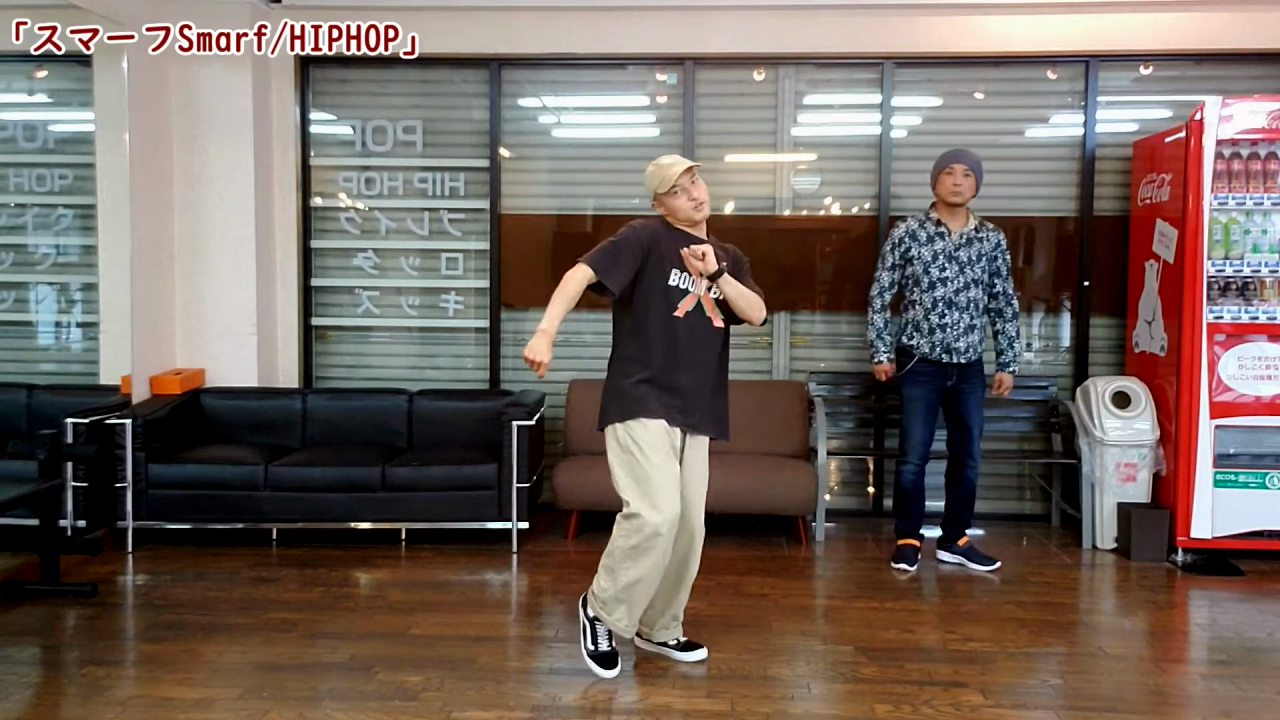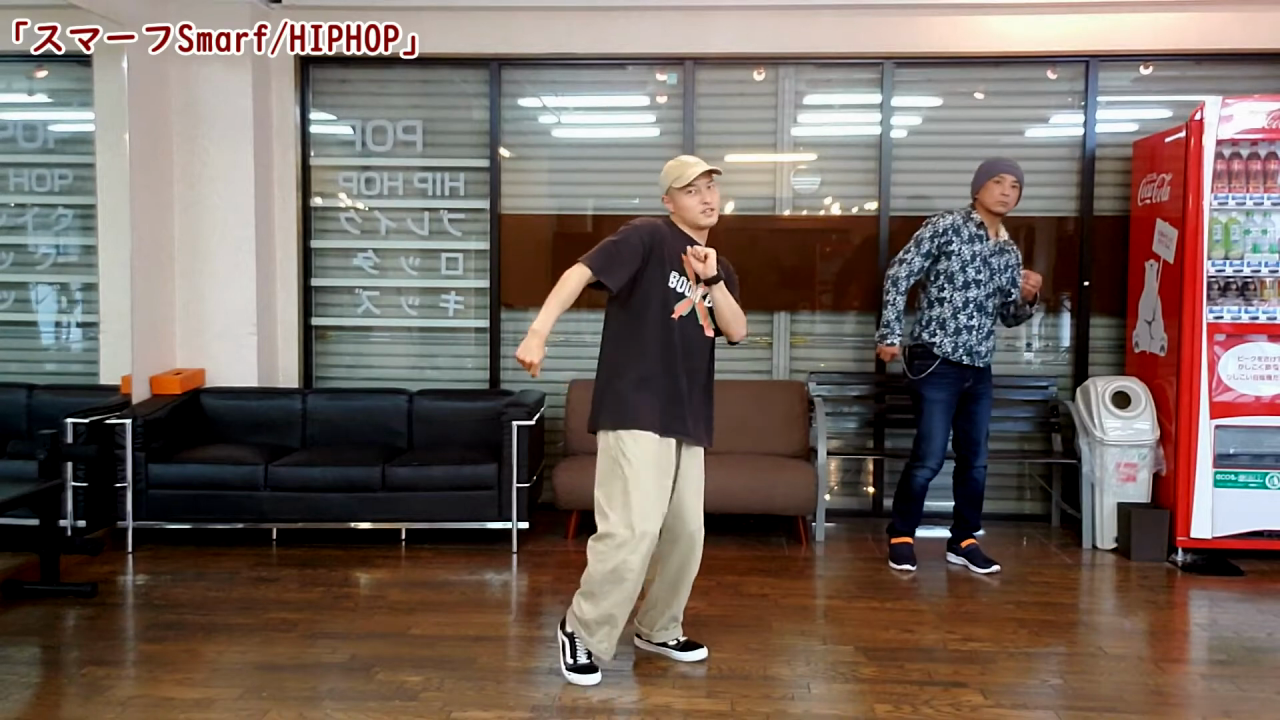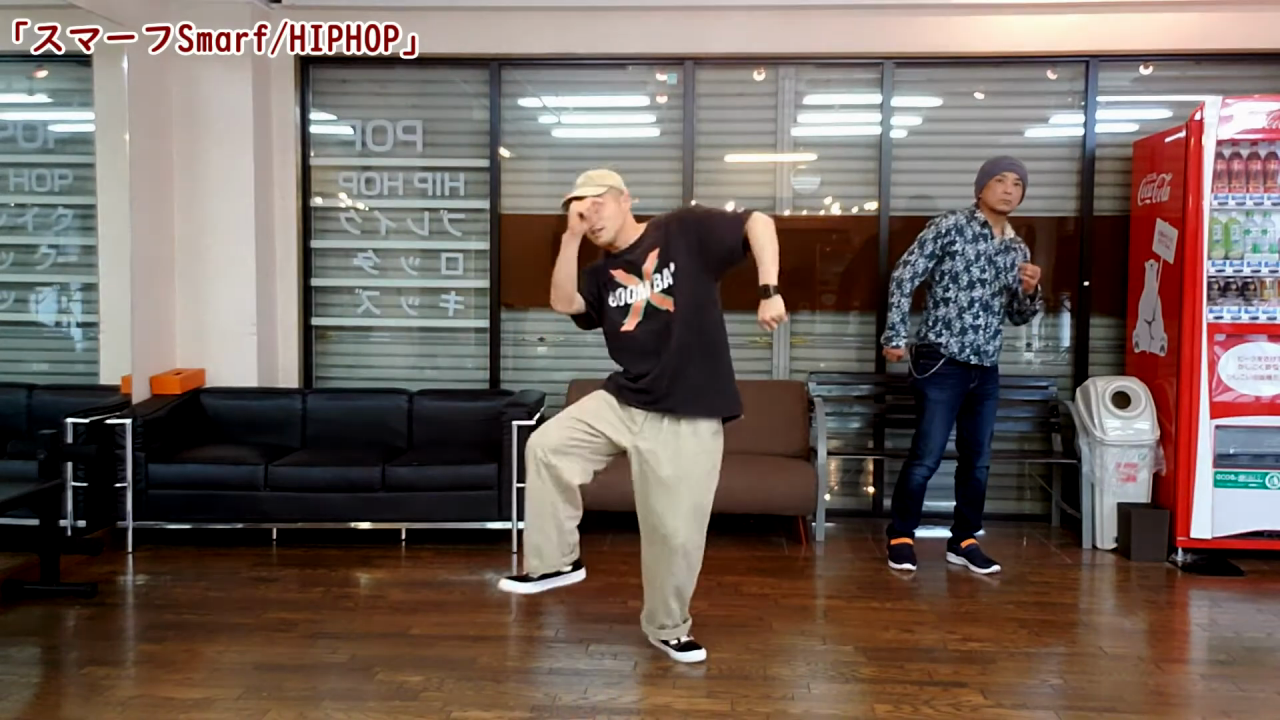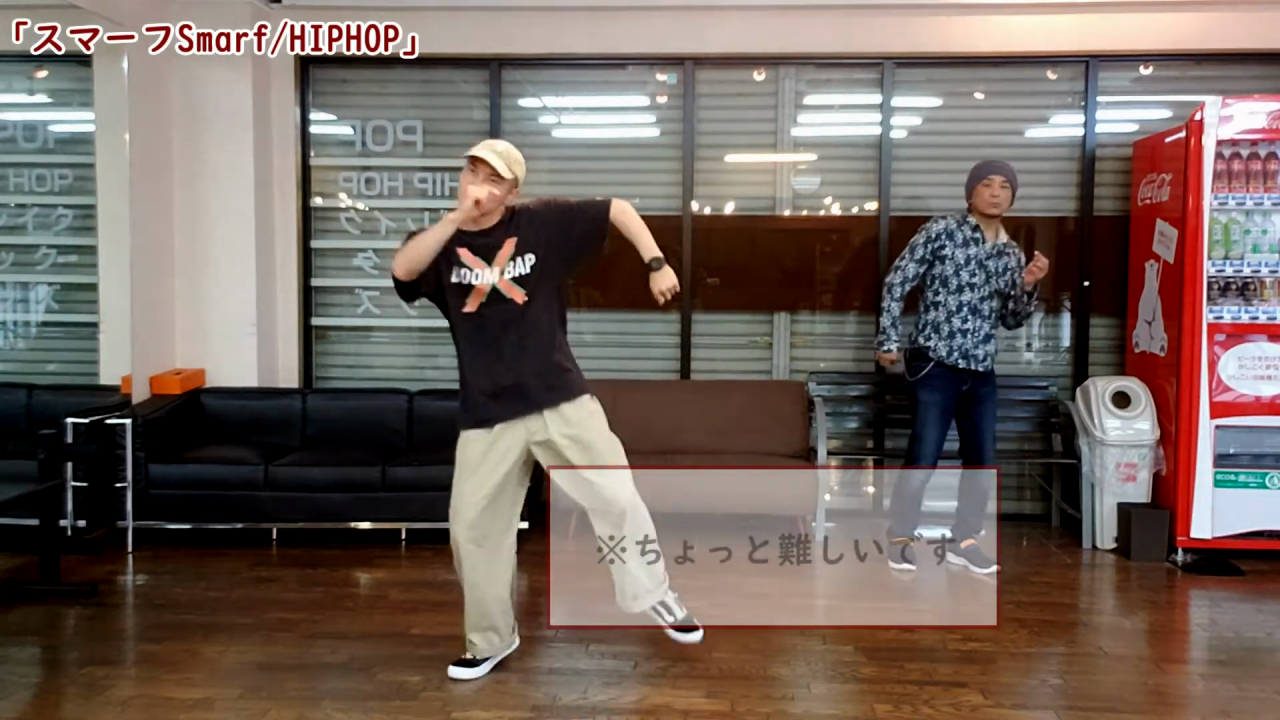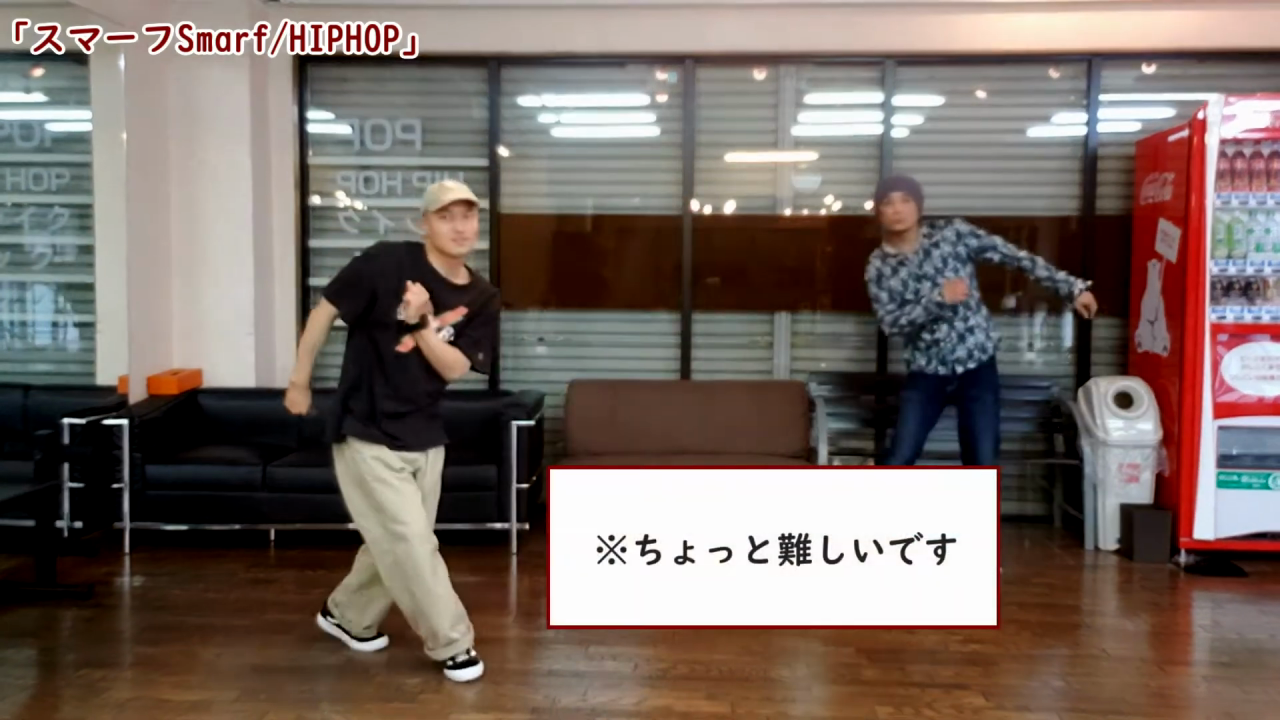
dt=0.7s
person 1, frame 1
left shoulder: (730, 258)
right shoulder: (644, 238)
left elbow: (757, 314)
right elbow: (581, 274)
left wrist: (714, 274)
right wrist: (545, 333)
left hip: (695, 413)
right hip: (640, 404)
left knee: (688, 526)
right knee: (654, 515)
left ankle: (659, 628)
right ankle: (602, 611)
person 1, frame 2
left shoulder: (720, 268)
right shoulder: (647, 236)
left elbow: (737, 331)
right elbow: (579, 272)
left wrist: (712, 278)
right wrist: (538, 333)
left hip: (686, 420)
right hip: (632, 411)
left knee: (686, 533)
right knee: (632, 530)
left ankle: (658, 629)
right ankle: (581, 631)
person 1, frame 3
left shoulder: (685, 228)
right shoulder: (603, 273)
left elbow: (759, 223)
right elbow: (562, 303)
left wrist: (769, 291)
right wrist: (571, 239)
left hip: (692, 409)
right hip: (623, 399)
left knee: (676, 528)
right knee: (546, 449)
left ankle: (667, 627)
right ankle: (555, 561)
person 1, frame 4
left shoulder: (541, 221)
right shoulder: (438, 243)
left elbow: (616, 210)
right elbow: (401, 269)
left wrist: (655, 263)
right wrist: (457, 217)
left hip: (558, 398)
right hip: (487, 413)
left knee: (615, 499)
right knee: (473, 530)
left ankle: (654, 595)
right ankle: (490, 640)
person 1, frame 5
left shoulder: (483, 299)
right shoulder: (386, 262)
left elbow: (453, 368)
right elbow: (326, 309)
left wrist: (421, 323)
right wrist: (299, 377)
left hip: (425, 435)
right hip: (368, 432)
left knee: (402, 544)
right knee: (408, 539)
left ankle: (346, 617)
right ankle: (453, 644)
person 2, frame 1
left shoulder: (992, 240)
right shoulder: (907, 232)
left elbow: (1004, 305)
right elbow: (880, 294)
left wrist: (1007, 362)
right wrist: (881, 352)
left hip: (969, 366)
right hip: (919, 363)
left knee: (967, 456)
right knee: (913, 456)
left ankle: (954, 538)
right ankle: (907, 538)
person 2, frame 2
left shoulder: (1010, 252)
right shoulder: (946, 226)
left elbow: (1010, 314)
right elbow: (899, 276)
left wrist: (1027, 297)
right wrist: (890, 334)
left hip: (979, 369)
right hip: (935, 363)
left knee: (975, 460)
right knee: (929, 457)
left ankle: (963, 540)
right ankle: (901, 534)
person 2, frame 3
left shoulder: (1018, 250)
right shoulder: (950, 226)
left elbow: (1018, 316)
right elbow: (904, 276)
left wrist: (1030, 292)
right wrist: (896, 335)
left hip: (986, 369)
right hip: (941, 363)
left knee: (977, 460)
right knee: (926, 456)
left ankle: (963, 540)
right ankle: (900, 536)
person 2, frame 4
left shoulder: (1012, 254)
right shoulder: (942, 231)
left elbow: (1011, 320)
right elbow: (897, 282)
left wrist: (1029, 287)
right wrist: (888, 340)
left hip: (981, 370)
right hip: (935, 365)
left knee: (982, 460)
right knee: (923, 457)
left ankle: (963, 539)
right ankle: (900, 535)
person 2, frame 5
left shoulder: (953, 234)
right shoulder: (878, 266)
left elbow: (1016, 258)
right elbow: (890, 323)
left wrist: (1072, 287)
right wrist: (939, 299)
left hip: (976, 368)
right hip: (925, 373)
left knee: (982, 464)
right knee: (898, 461)
